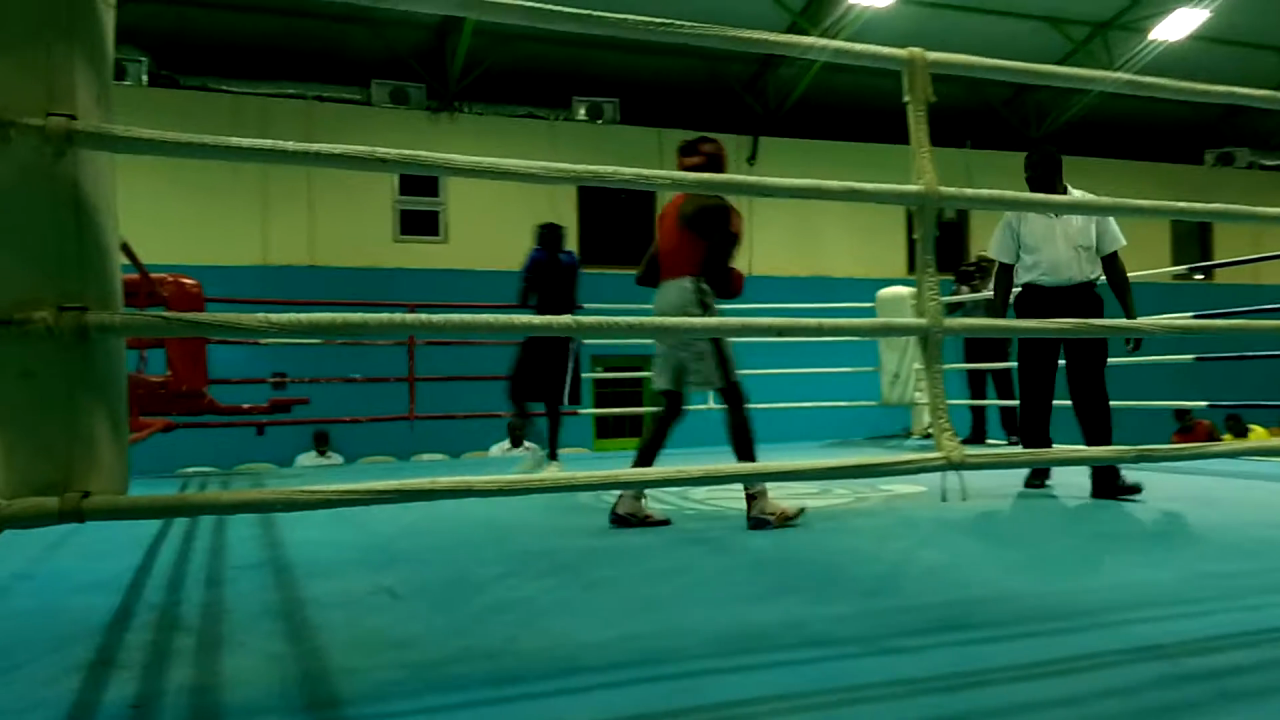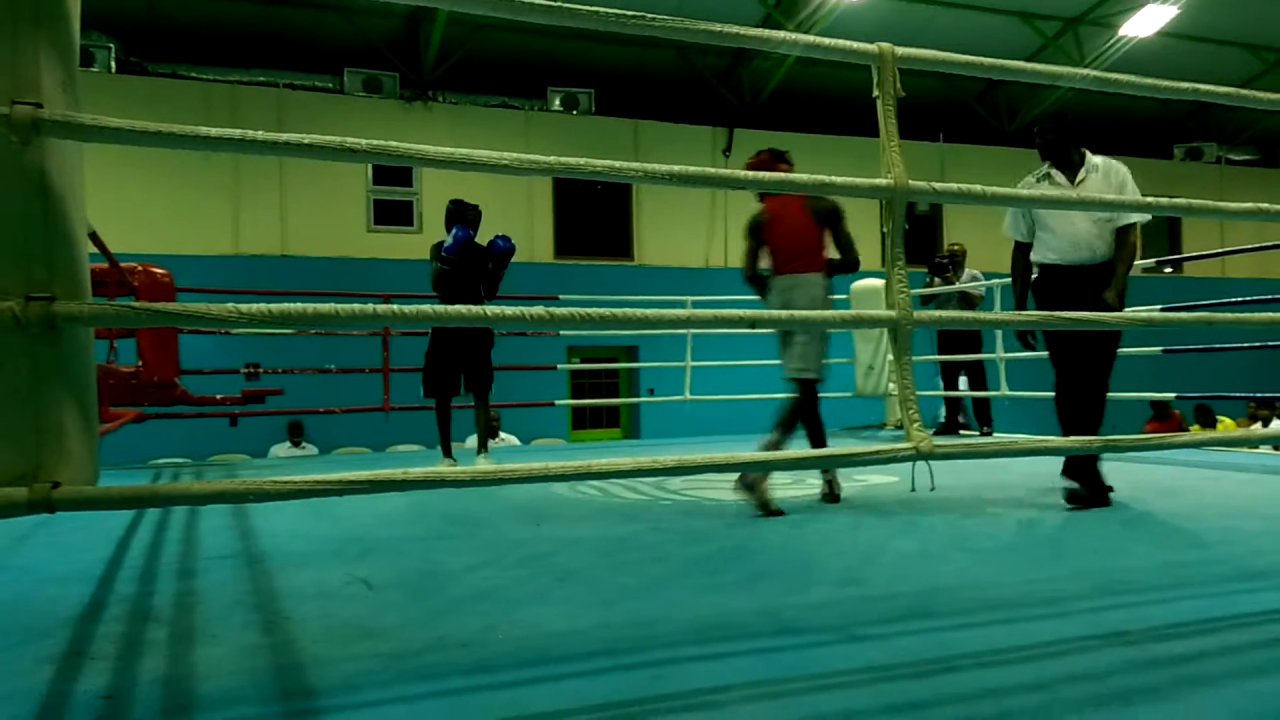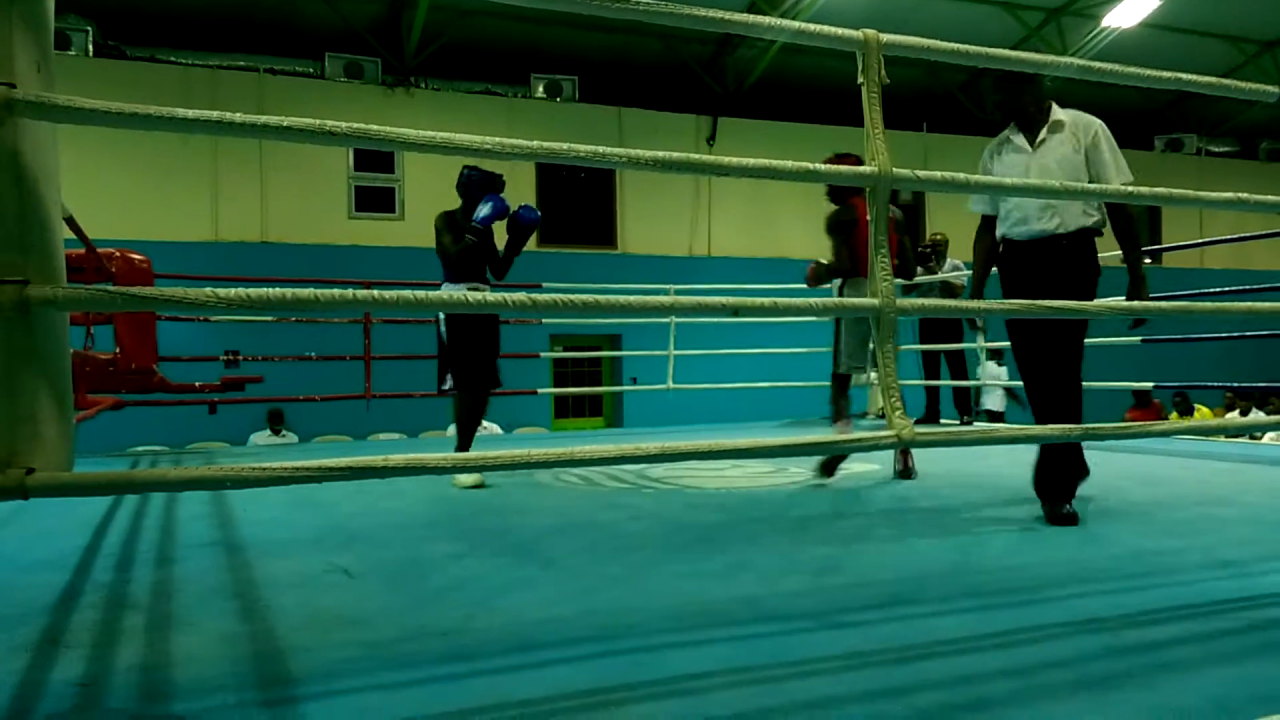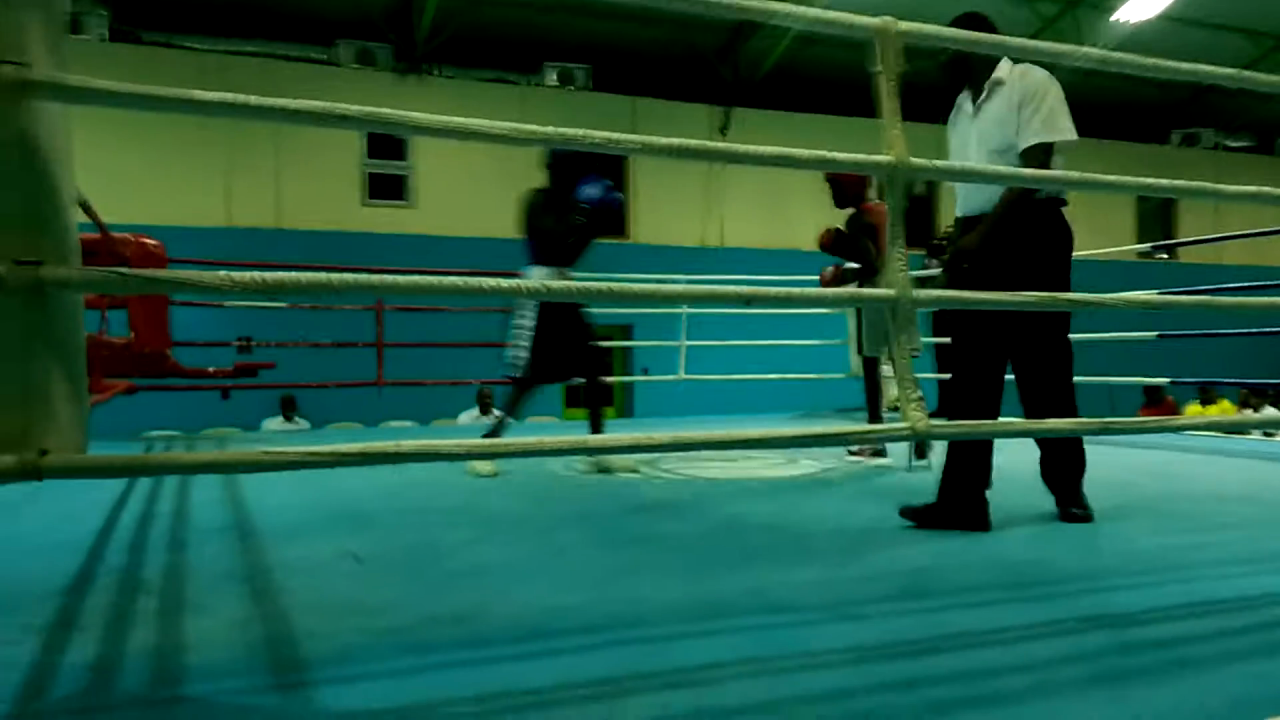
dt=0.7s
person 1, frame 1
right shoulder: (1017, 216)
left elbow: (1112, 263)
right elbow: (1004, 272)
left wrist: (1131, 315)
right wrist: (999, 322)
left hip: (1083, 301)
right hip: (1037, 304)
left knee: (1091, 390)
right knee: (1035, 391)
left ankle: (1105, 475)
right ankle: (1038, 464)
person 1, frame 2
left shoulder: (1113, 173)
right shoulder: (1031, 187)
left elbow: (1128, 235)
right elbow: (1022, 250)
left wrist: (1115, 288)
right wrist: (1020, 309)
left hip: (1103, 284)
right hip: (1057, 285)
left knee: (1095, 382)
right knee: (1072, 378)
left ankle: (1078, 461)
right ankle: (1087, 477)
person 1, frame 3
left shoulder: (1085, 129)
right shoulder: (996, 151)
left elbow: (1117, 204)
right elbow: (988, 224)
left wrist: (1136, 275)
right wrist: (976, 285)
left hip: (1071, 256)
right hip: (1018, 263)
left knee: (1059, 368)
right knee: (1036, 374)
left ankle: (1055, 485)
right ankle: (1069, 464)
person 1, frame 4
left shoulder: (1031, 84)
right shoulder: (961, 107)
left elbow: (1035, 169)
left wrist: (984, 233)
right wrist: (963, 242)
left hip: (1027, 232)
right hip: (975, 241)
left knee: (1043, 368)
right knee: (972, 369)
left ankle: (1068, 488)
right ankle: (961, 497)
person 2, frame 1
left shoulder: (673, 207)
right shoulder: (712, 204)
left elbow: (646, 275)
right elbow: (714, 267)
right wrist: (732, 235)
left hip: (667, 302)
right hip: (690, 301)
left knee: (671, 405)
right knee: (733, 398)
left ankle: (629, 501)
right ankle: (758, 503)
person 2, frame 2
left shoulder: (760, 218)
right shoulder: (824, 205)
left elbow: (750, 275)
right elbow: (851, 263)
left hip: (779, 295)
right hip: (812, 292)
left knee: (805, 389)
right knee: (807, 388)
left ankle: (827, 478)
right ankle: (757, 470)
person 2, frame 3
left shoulder: (841, 217)
right shoulder: (893, 214)
left elbow: (843, 267)
right elbow: (908, 271)
left wrist: (820, 272)
left hip: (856, 294)
left knee: (841, 377)
left ankle: (841, 432)
right ankle: (903, 455)
person 2, frame 4
left shoulder: (857, 220)
right shoulder: (884, 212)
left elbow: (873, 267)
left wrist: (841, 276)
right wrist: (842, 249)
left hip: (876, 290)
left knee: (870, 363)
left ankle: (875, 439)
person 3, frame 1
left shoulder: (567, 268)
right shoulder: (538, 267)
left elbow: (570, 307)
right elbow: (523, 302)
left wrist: (566, 277)
right wrist: (529, 277)
left hip: (561, 336)
right hip: (537, 334)
left knee: (552, 400)
right knee: (516, 393)
left ankle: (552, 457)
right ankle: (535, 448)
person 3, frame 2
left shoulder: (481, 252)
right shoulder: (439, 249)
left elbow: (489, 294)
right elbow: (436, 286)
left wrist: (499, 267)
right wrist: (449, 256)
left hip: (476, 323)
right hip: (446, 323)
left knee: (480, 388)
right knee: (442, 394)
left ankle: (483, 454)
right ankle: (447, 455)
person 3, frame 3
left shoulder: (486, 226)
right shoulder: (446, 220)
left elbow: (499, 272)
right elbow: (454, 258)
left wrist: (516, 240)
right wrist: (477, 228)
left knee: (483, 386)
right knee: (465, 383)
left ankle: (465, 449)
right ankle: (461, 458)
person 3, frame 4
left shoulder: (562, 204)
right shoulder: (537, 201)
right elbow: (556, 241)
left wrist: (595, 222)
right wrist: (582, 212)
left knee: (595, 369)
right knee: (529, 377)
right ankle: (490, 440)
person 4, frame 1
right shoulder: (965, 286)
right elbow: (950, 309)
left wrist: (981, 291)
right wrist: (958, 286)
left hip: (995, 340)
right hip: (972, 341)
left knee: (1003, 387)
right knee: (976, 388)
left ankle: (1013, 432)
right ankle: (978, 431)
person 4, frame 2
left shoulder: (974, 276)
right shoulder: (938, 278)
left elbow: (976, 300)
right elbow: (924, 301)
left wrist: (954, 283)
right wrist: (932, 277)
left hip: (968, 331)
right hip: (945, 332)
left knee: (976, 379)
right knee: (949, 380)
left ankle: (985, 423)
right ankle: (951, 422)
person 4, frame 3
left shoulder: (955, 265)
right shoulder: (920, 267)
left elbow: (957, 290)
right elbow: (906, 290)
left wrist: (936, 272)
right wrist: (914, 267)
left hip: (949, 321)
right hip: (927, 322)
left knee: (957, 369)
right knee: (930, 370)
left ankle: (965, 413)
right ankle: (931, 412)
person 4, frame 4
right shoulder: (934, 260)
right elbow: (923, 283)
right wrist: (930, 259)
right hip: (940, 313)
right knee: (942, 361)
right ankle: (943, 405)
